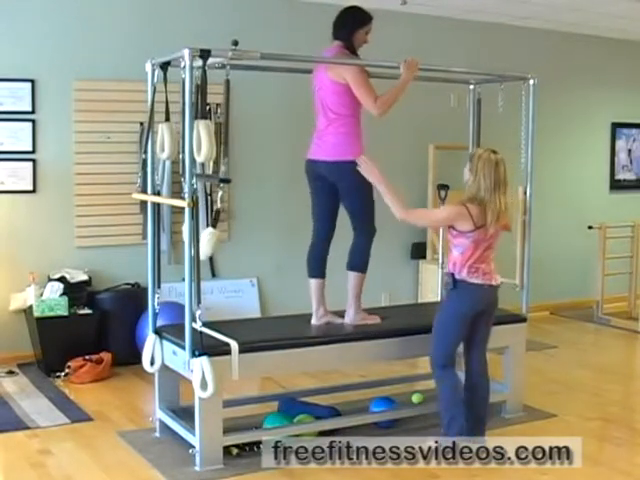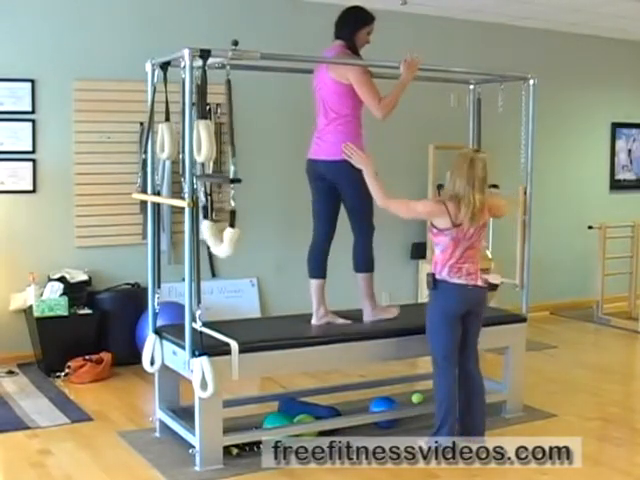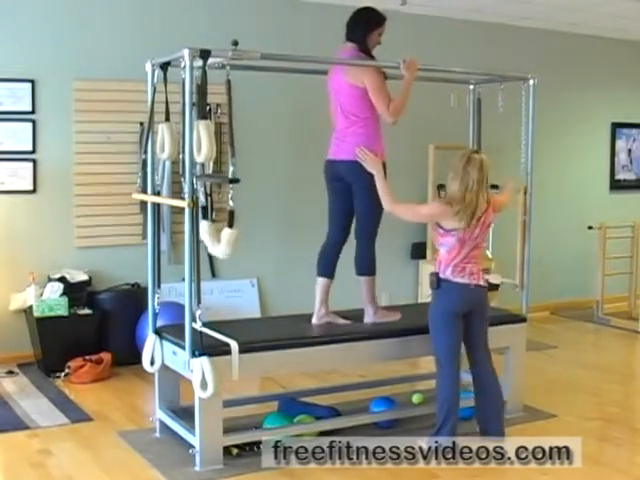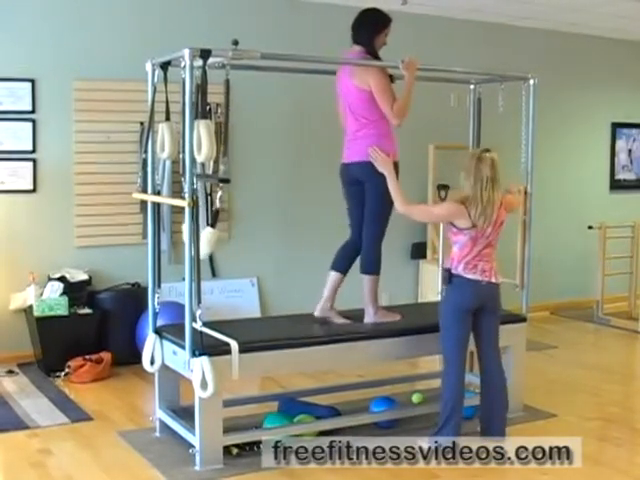
dt=0.4s
person 1, frame 1
left shoulder: (322, 64)
right shoulder: (347, 63)
right elbow: (377, 107)
right wrist: (405, 78)
left hip: (317, 160)
right hip: (344, 159)
left knee: (322, 234)
right knee: (364, 231)
left ankle: (319, 310)
right ankle: (354, 309)
person 1, frame 2
left shoulder: (322, 65)
right shoulder: (350, 64)
right elbow: (380, 110)
right wrist: (406, 77)
left hip: (317, 160)
right hip: (343, 159)
left knee: (322, 234)
right knee: (363, 231)
left ankle: (319, 310)
right ankle: (370, 307)
person 1, frame 3
left shoulder: (336, 68)
right shoulder: (365, 67)
right elbow: (390, 115)
right wrist: (409, 79)
left hip: (336, 160)
right hip: (362, 160)
left knee: (336, 234)
right knee: (365, 236)
left ankle: (320, 309)
right ankle: (371, 310)
person 1, frame 4
left shoulder: (343, 70)
right shoulder: (372, 70)
right elbow: (396, 117)
right wrist: (410, 79)
left hip: (350, 163)
right hip: (376, 161)
left knee: (359, 235)
right knee: (373, 235)
left ankle: (326, 303)
right ankle: (372, 310)
person 2, frame 1
left shoulder: (459, 212)
right shoulder: (499, 212)
left elbow: (403, 214)
left wrist: (378, 180)
left hip: (463, 292)
right hip: (489, 292)
left knee: (442, 362)
right knee: (476, 361)
left ankle: (453, 434)
right ankle: (474, 432)
person 2, frame 2
left shoulder: (438, 209)
right shoulder: (485, 208)
left elbow: (384, 201)
right elbow: (503, 207)
left wrist: (366, 167)
right wrist: (489, 194)
left hip: (447, 292)
right hip: (476, 291)
left knee: (445, 367)
right knee: (469, 364)
left ankle: (444, 440)
right ankle: (473, 433)
person 2, frame 3
left shoulder: (444, 210)
right shoulder: (488, 207)
left elbow: (391, 207)
right elbow: (505, 196)
left wrist: (377, 172)
right wrist: (508, 188)
left hip: (450, 292)
right hip: (477, 291)
left knee: (448, 367)
right knee: (482, 362)
left ankle: (444, 440)
right ankle: (494, 432)
person 2, frame 4
left shoulder: (458, 209)
right shoulder: (501, 206)
left elbow: (405, 208)
right elbow: (517, 197)
left wrist: (388, 173)
right wrist: (515, 190)
left hip: (461, 288)
right hip: (490, 289)
left knee: (454, 365)
right knee: (491, 361)
left ankle: (447, 437)
right ankle: (495, 432)
